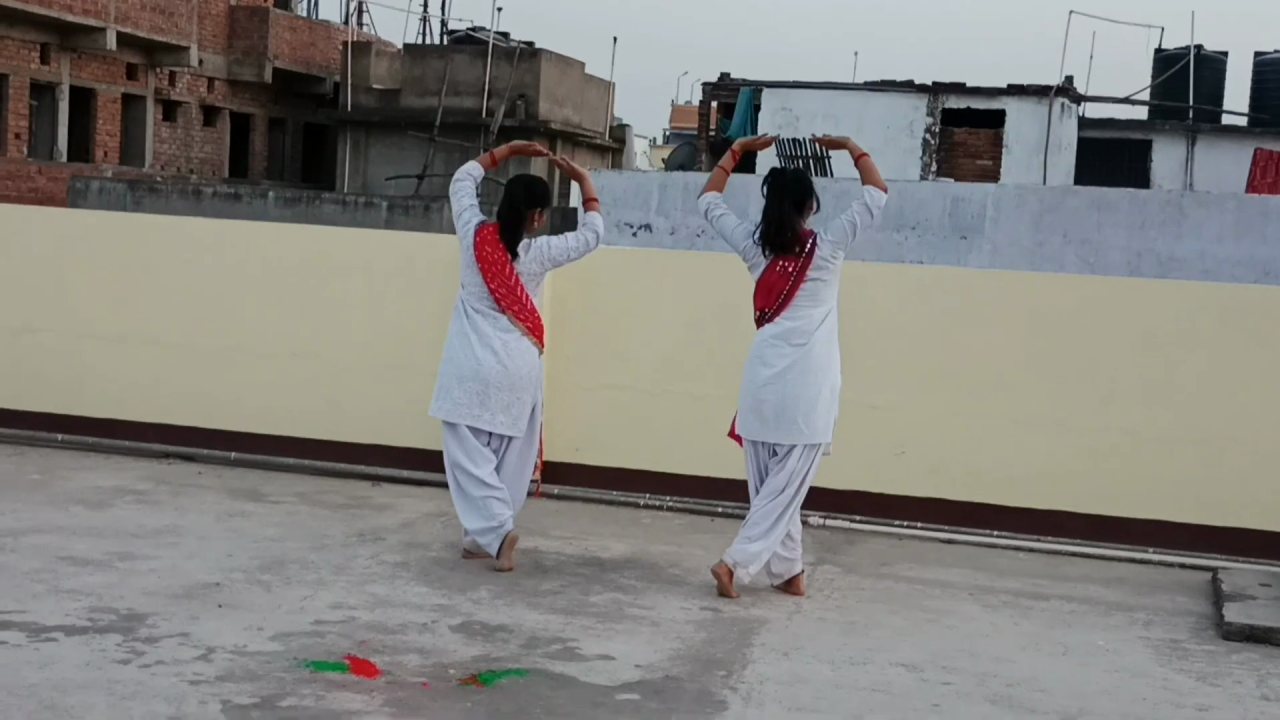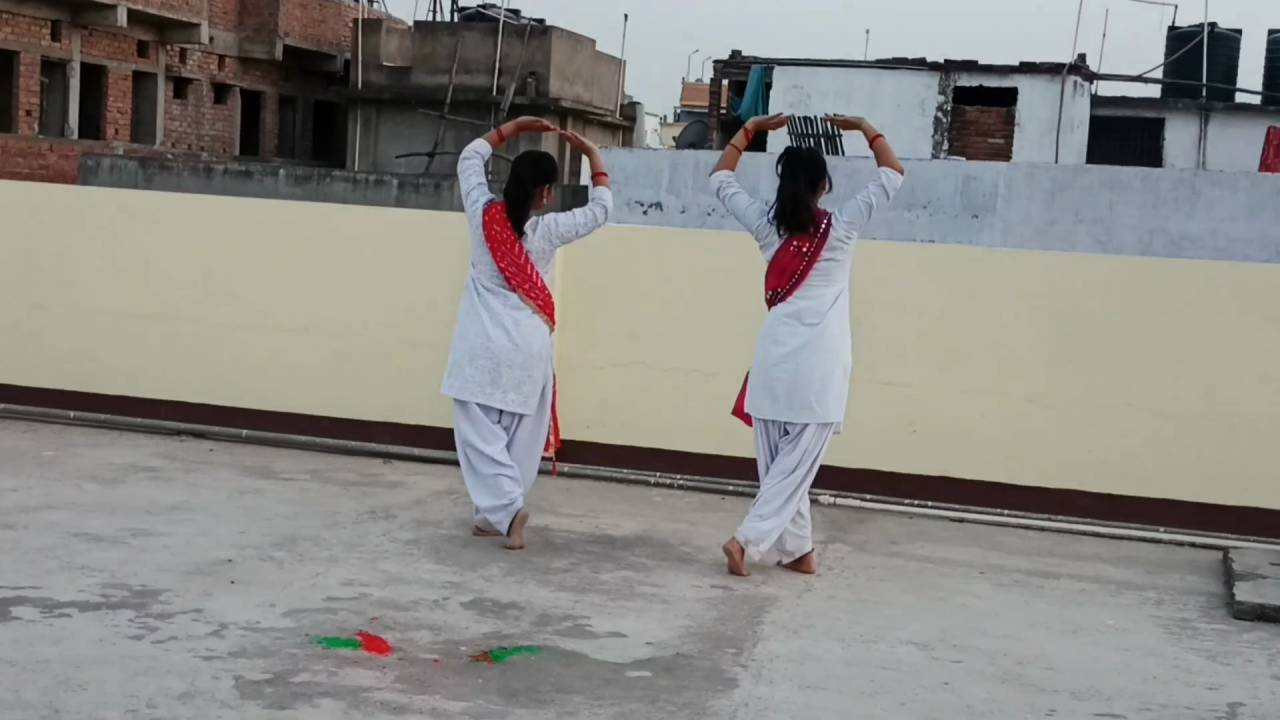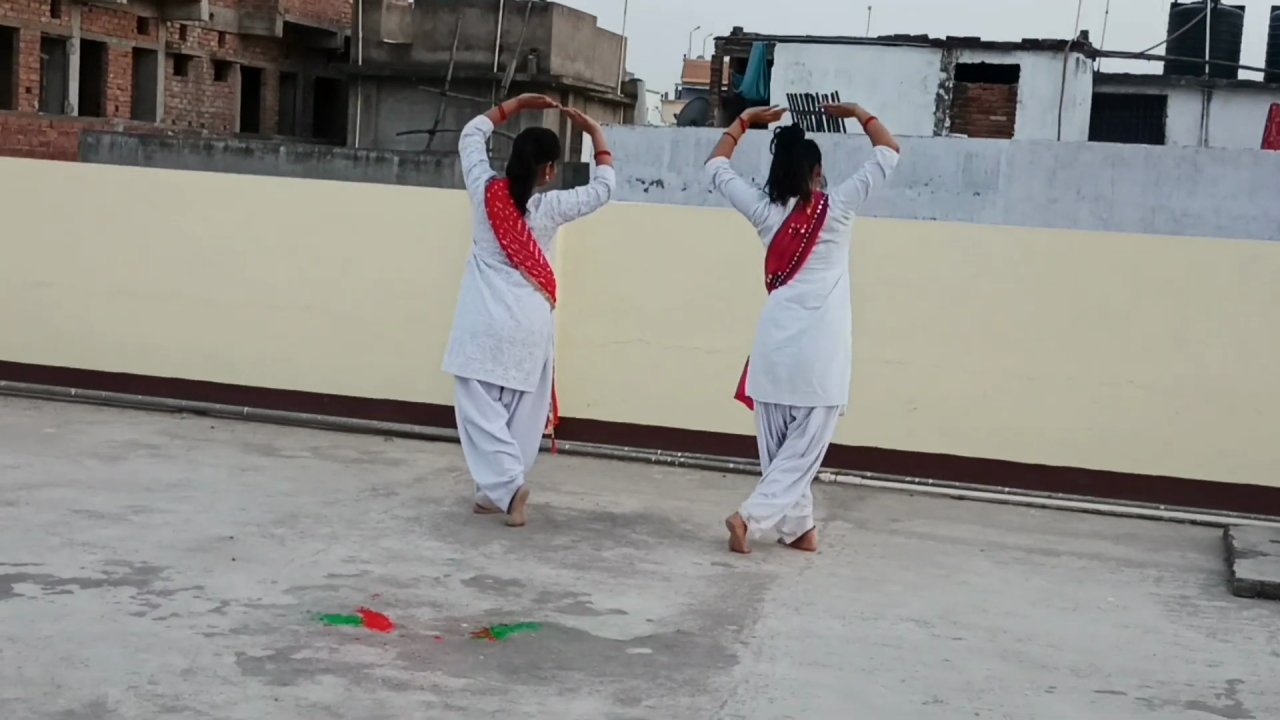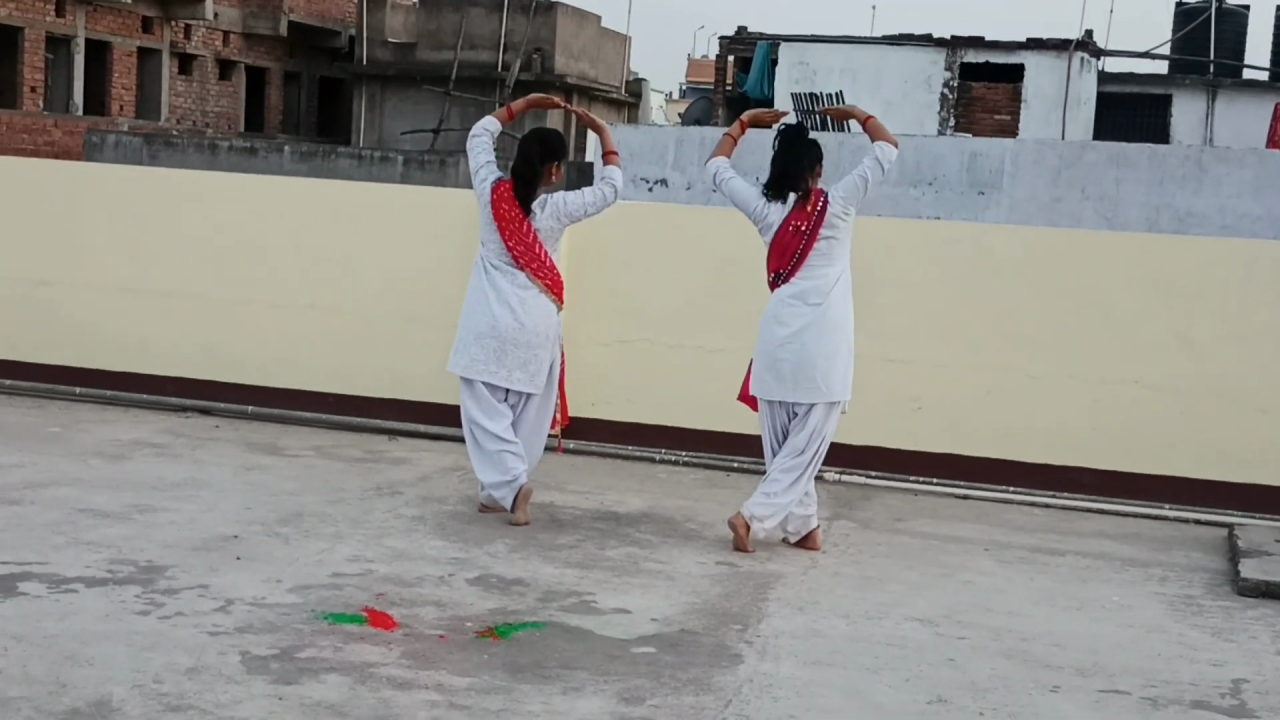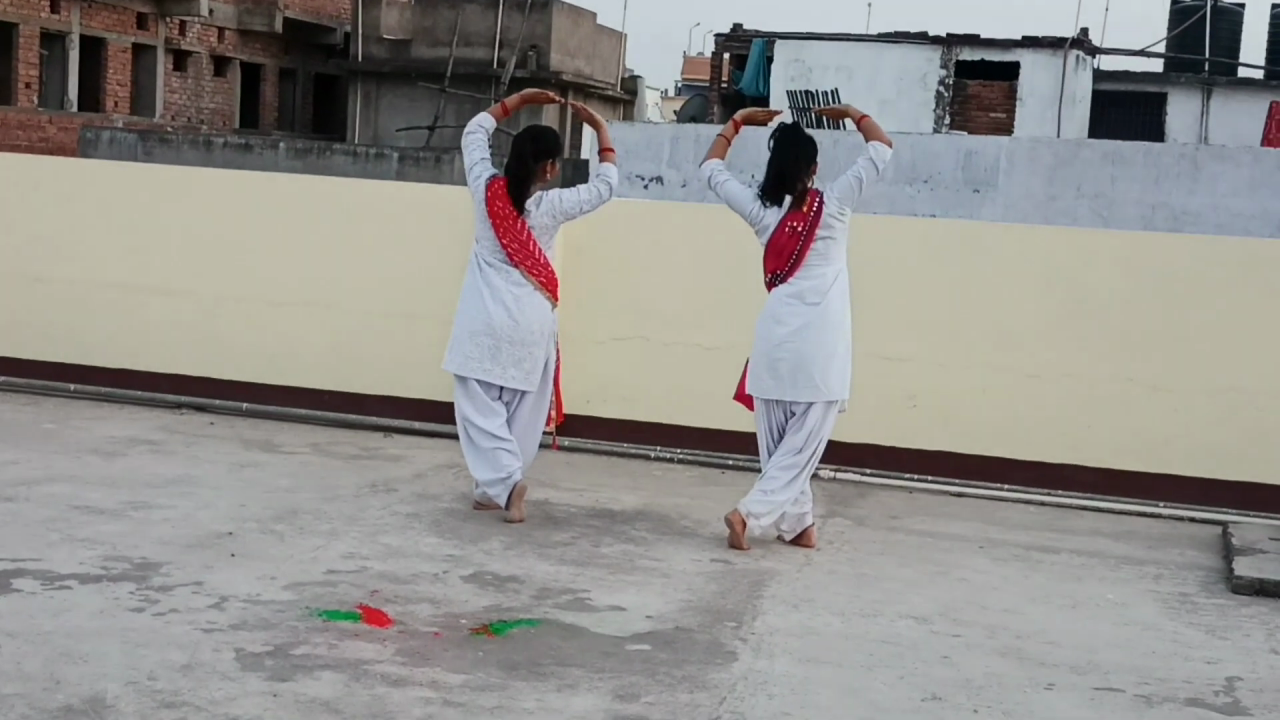
dt=0.7s
person 1, frame 1
left shoulder: (755, 246)
right shoulder: (827, 247)
left elbow: (709, 200)
right elbow: (877, 193)
left wrist: (737, 150)
right wrist: (852, 148)
left hip: (764, 378)
right hip: (808, 384)
left knee: (769, 484)
right knee: (787, 485)
left ankle: (787, 571)
right ankle: (737, 562)
person 1, frame 2
left shoulder: (766, 226)
right shoulder: (841, 228)
left elbow: (720, 179)
right elbow: (893, 175)
left wrist: (749, 129)
right wrist: (866, 129)
left hip: (775, 357)
right hip: (819, 363)
left knee: (778, 463)
right knee: (796, 465)
left ankle: (797, 549)
right ankle: (747, 540)
person 1, frame 3
left shoulder: (764, 210)
right shoulder: (838, 208)
left elbow: (716, 167)
right elbow: (889, 153)
left wrist: (744, 120)
right wrist: (859, 113)
left hip: (777, 341)
right hip: (821, 347)
left knee: (778, 446)
right knee: (805, 447)
left ankle: (798, 527)
right ankle: (752, 516)
person 1, frame 4
left shoulder: (765, 209)
right shoulder: (838, 205)
left elbow: (717, 165)
right elbow: (887, 148)
left wrist: (744, 122)
right wrist: (857, 114)
left hip: (779, 338)
right hip: (824, 343)
left knee: (783, 443)
right knee: (805, 444)
left ankle: (802, 526)
right ankle: (754, 516)
person 1, frame 5
left shoulder: (761, 210)
right shoulder: (834, 205)
left elbow: (712, 168)
right elbow: (882, 148)
left wrist: (737, 121)
right wrist: (851, 113)
left hip: (777, 337)
right hip: (821, 342)
left knee: (778, 442)
right knee: (804, 442)
left ankle: (796, 523)
right ankle: (751, 514)
person 2, frame 1
left shoulder: (475, 236)
right shoulder: (539, 253)
left elbow: (463, 179)
right elbow: (592, 233)
left wrist: (507, 151)
right wrist: (583, 180)
left hip: (472, 367)
right hip: (518, 369)
left knee: (469, 454)
right knee: (509, 459)
left ankle: (494, 531)
right ankle: (483, 536)
person 2, frame 2
left shoulder: (484, 214)
right shoulder: (548, 230)
left elbow: (470, 157)
right elbow: (600, 209)
left wrist: (515, 127)
right wrist: (592, 154)
left hip: (483, 344)
right hip: (528, 347)
left knee: (480, 431)
right knee: (520, 437)
left ankle: (505, 509)
right ankle: (494, 514)
person 2, frame 3
left shoulder: (485, 191)
right shoulder: (550, 207)
left elbow: (471, 134)
right elbow: (603, 187)
left wrist: (516, 104)
right wrist: (595, 132)
left hip: (484, 322)
right hip: (529, 324)
left knee: (481, 408)
right knee: (522, 413)
left ankle: (506, 485)
right ankle: (495, 491)
person 2, frame 4
left shoulder: (492, 192)
right shoulder: (557, 209)
left elbow: (479, 135)
right elbow: (610, 188)
left wrist: (524, 105)
right wrist: (603, 132)
left hip: (489, 322)
right hip: (535, 325)
left knee: (486, 408)
right knee: (526, 415)
left ankle: (508, 484)
right ankle: (499, 489)
person 2, frame 5
left shoulder: (486, 189)
right shoulder: (552, 206)
left elbow: (475, 131)
right elbow: (605, 185)
left wrist: (519, 99)
right wrist: (601, 128)
left hip: (484, 319)
right hip: (530, 323)
left knee: (480, 406)
right knee: (522, 413)
left ankle: (503, 482)
right ankle: (497, 487)
